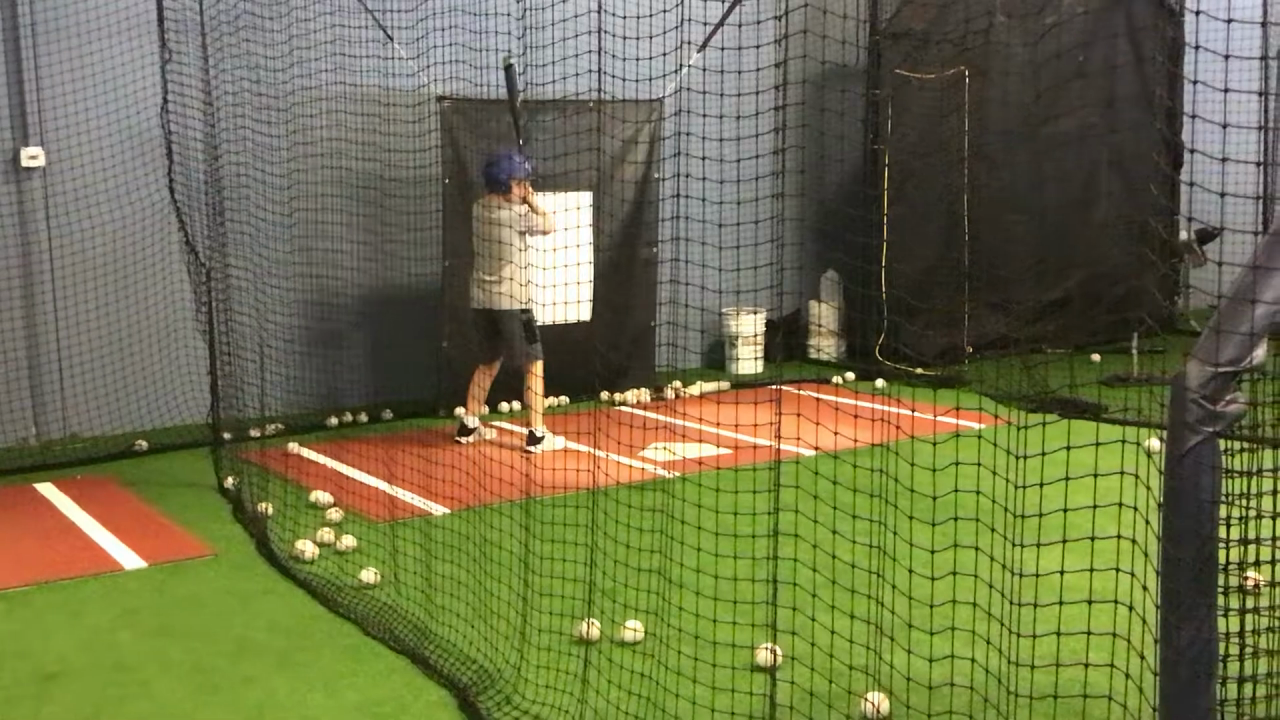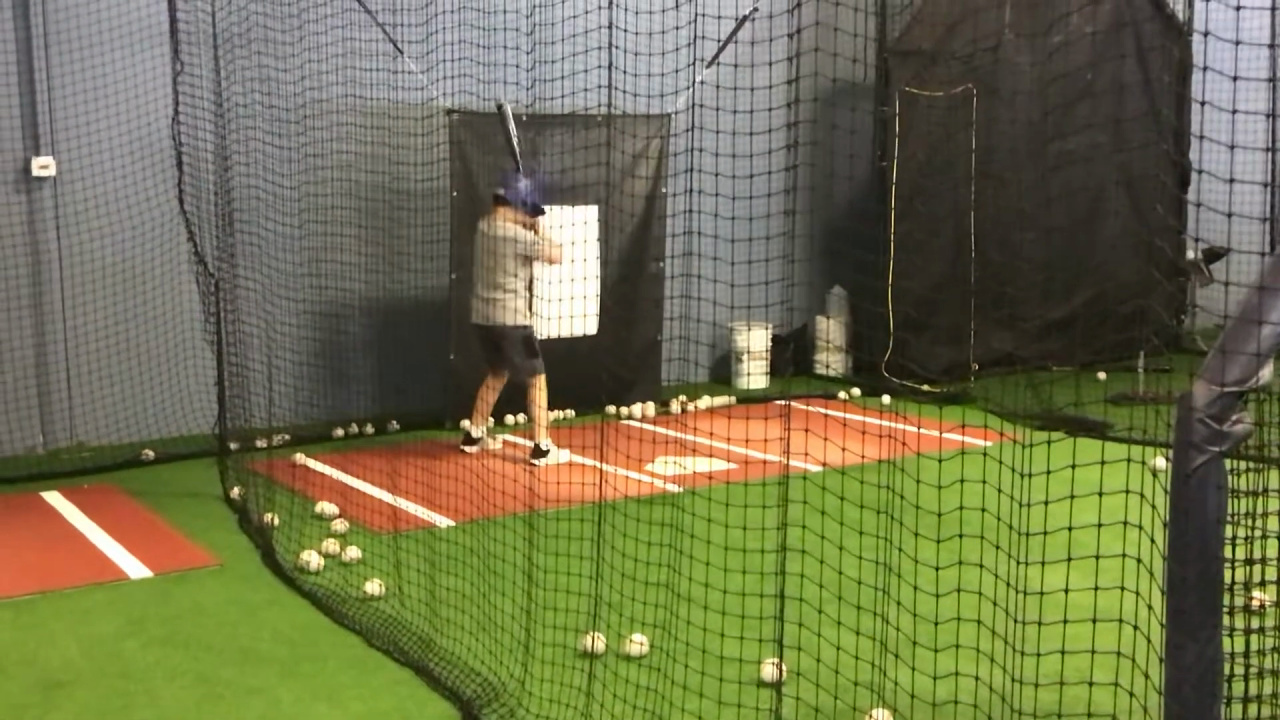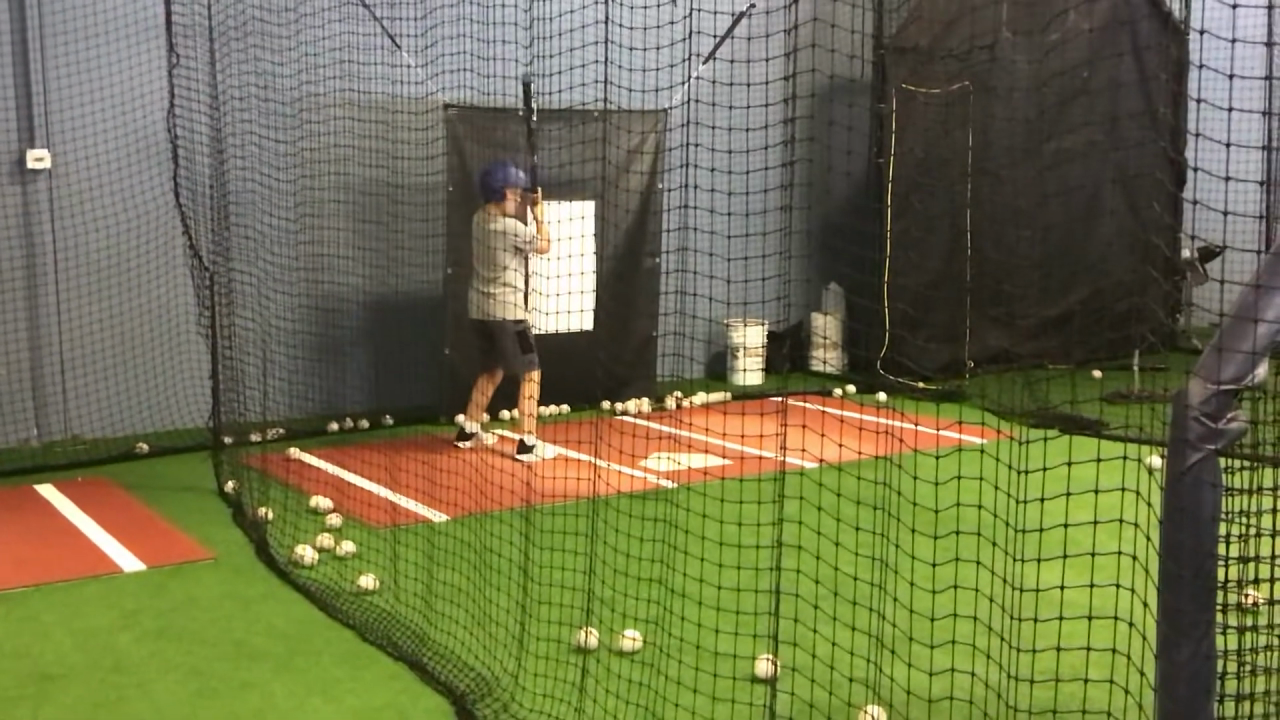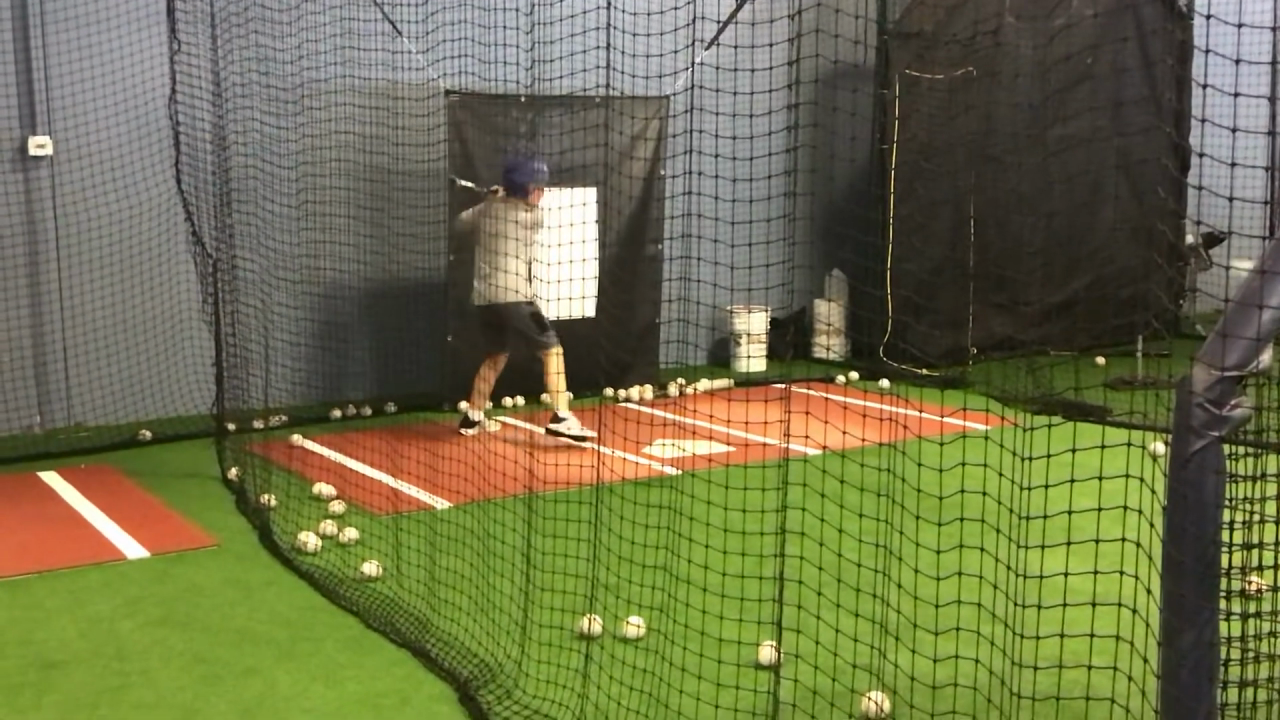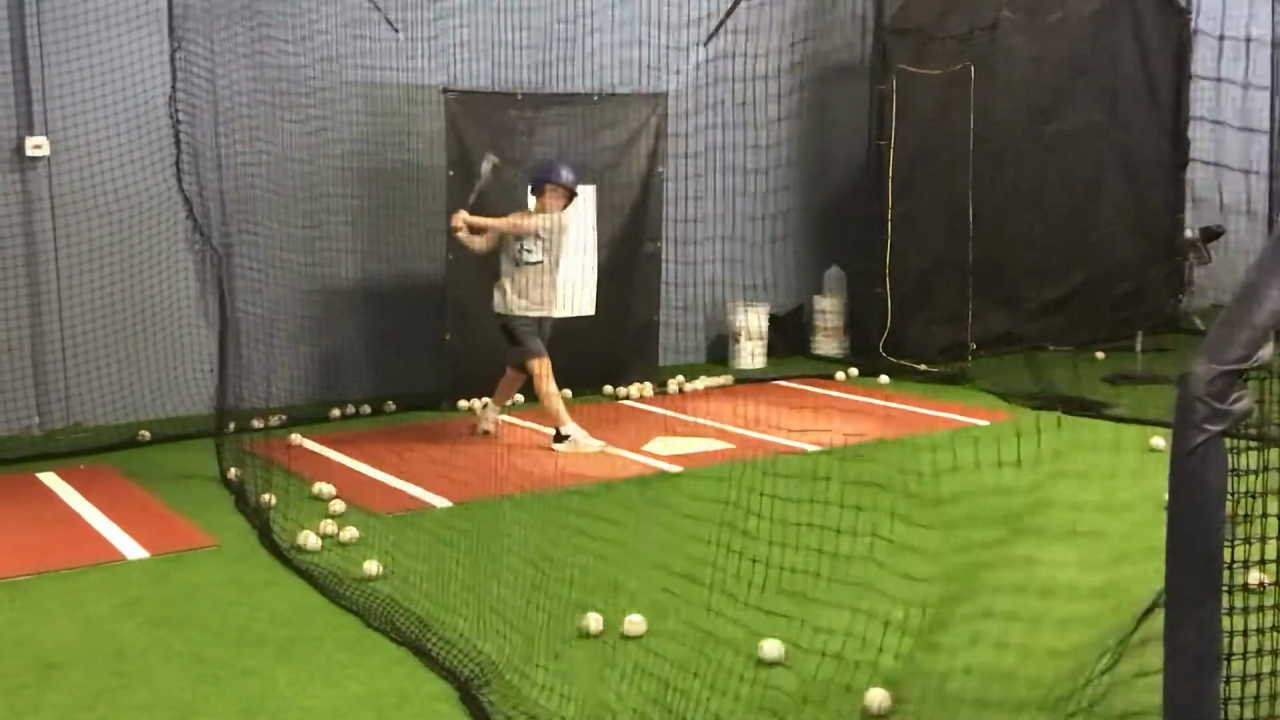
dt=1s
person 1, frame 1
left shoulder: (478, 209)
right shoulder: (516, 214)
right elbow: (548, 226)
left wrist: (522, 200)
right wrist: (531, 201)
left hip: (481, 301)
right hip: (511, 302)
left knee: (489, 362)
right knee: (534, 363)
left ankle: (469, 425)
right ankle: (537, 434)
person 1, frame 2
left shoulder: (483, 226)
right shoulder: (516, 234)
right elbow: (554, 256)
left wrist: (526, 228)
right wrist: (538, 230)
left hip: (482, 315)
right hip: (510, 317)
left knee: (497, 374)
right knee: (536, 377)
left ankle: (474, 435)
right ankle: (542, 447)
person 1, frame 3
left shoulder: (479, 219)
right shoulder: (512, 227)
right elbow: (544, 246)
left wrist: (523, 208)
right wrist: (538, 214)
left hip: (479, 310)
right hip: (507, 312)
left knee: (492, 370)
right knee: (530, 372)
left ankle: (468, 430)
right ankle: (528, 443)
person 1, frame 4
left shoulder: (485, 209)
right shoulder: (531, 217)
left elbow: (462, 224)
right wrist: (504, 197)
left hip: (483, 298)
right hip: (513, 298)
left knee: (496, 356)
right knee: (552, 349)
left ankle: (472, 418)
right ankle: (562, 417)
person 1, frame 5
left shoulder: (559, 221)
right shoulder: (514, 218)
left elbow: (519, 226)
right elbow: (481, 244)
left wrist: (472, 219)
right wrist: (462, 232)
left hip: (541, 310)
right hip: (512, 308)
left knee: (519, 369)
right knee: (540, 365)
left ankle: (489, 413)
right ankle: (566, 432)
